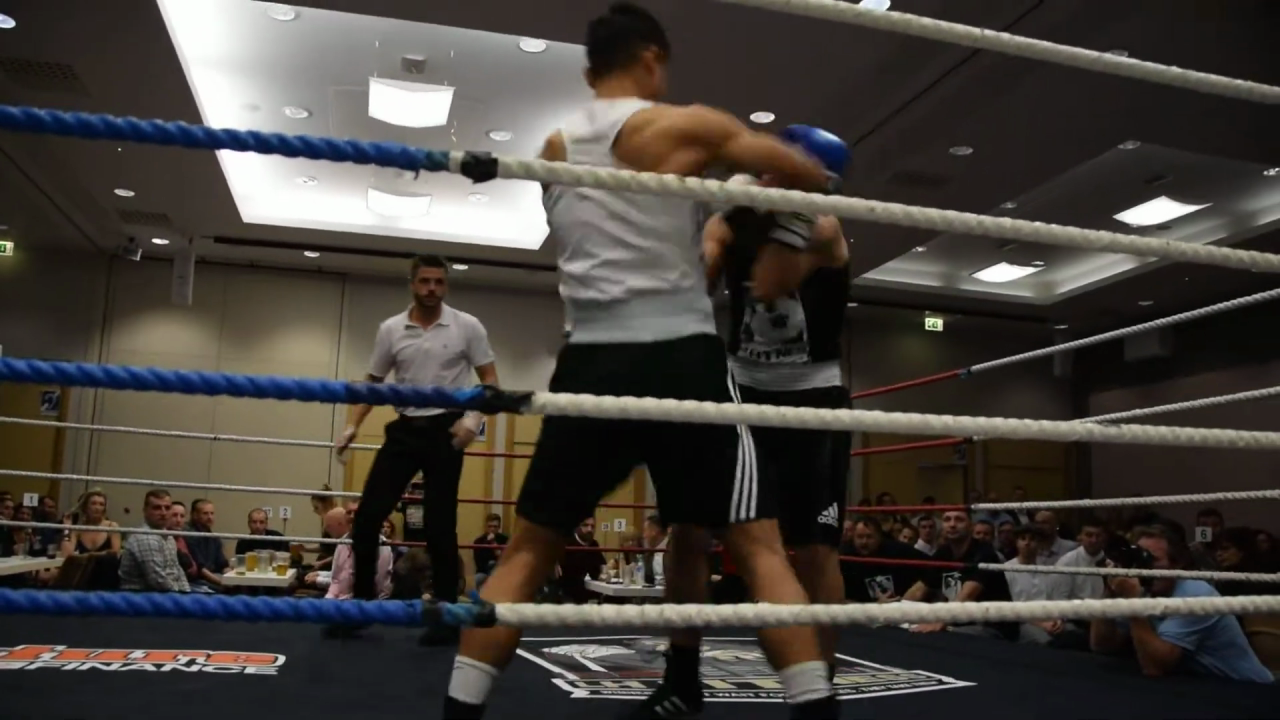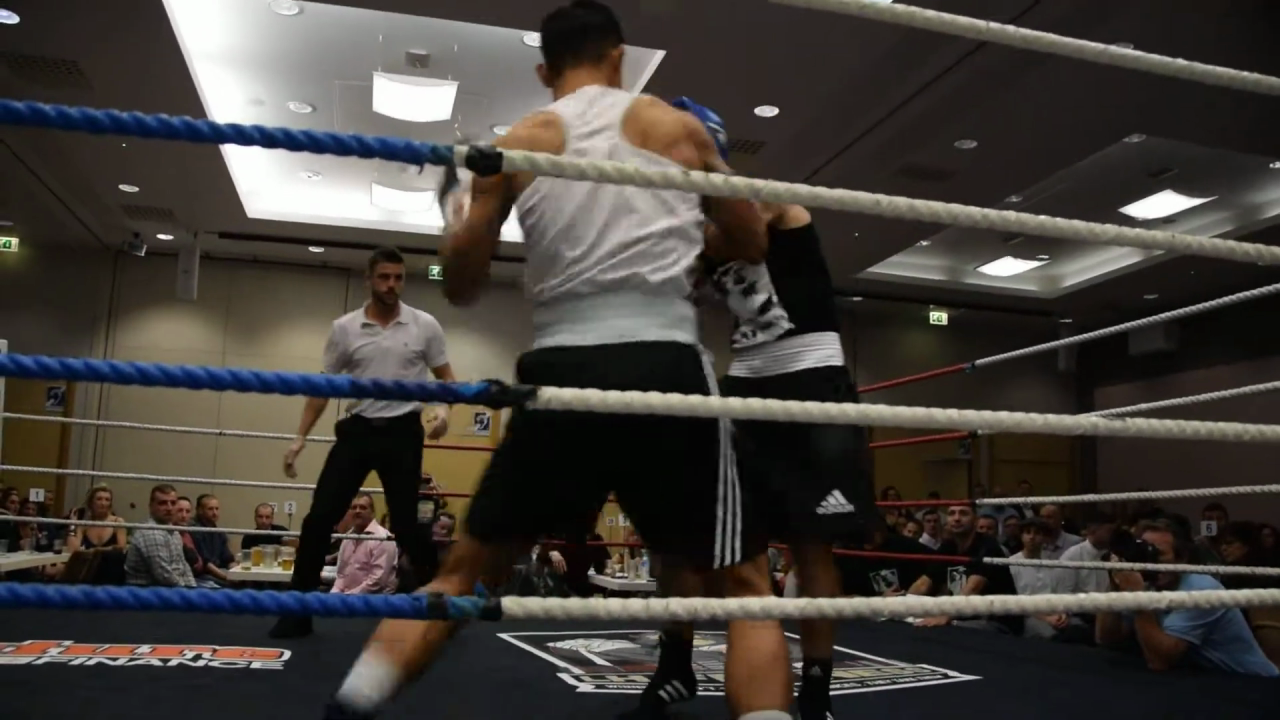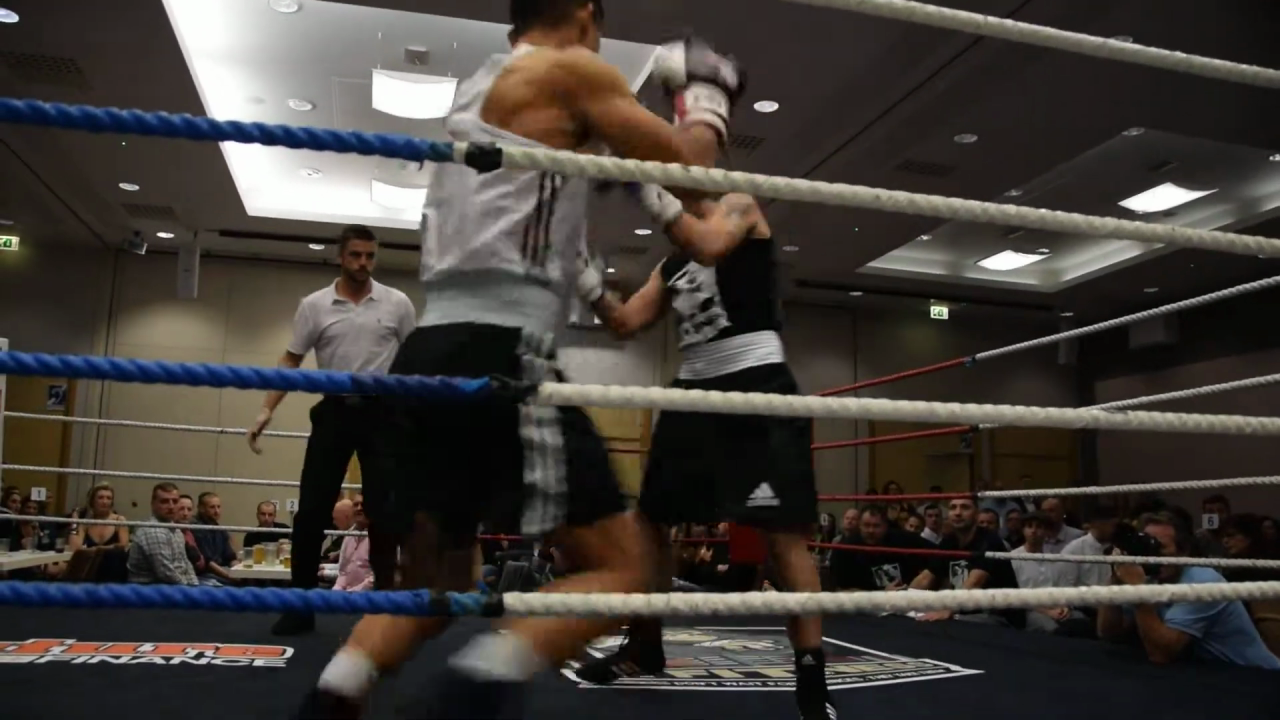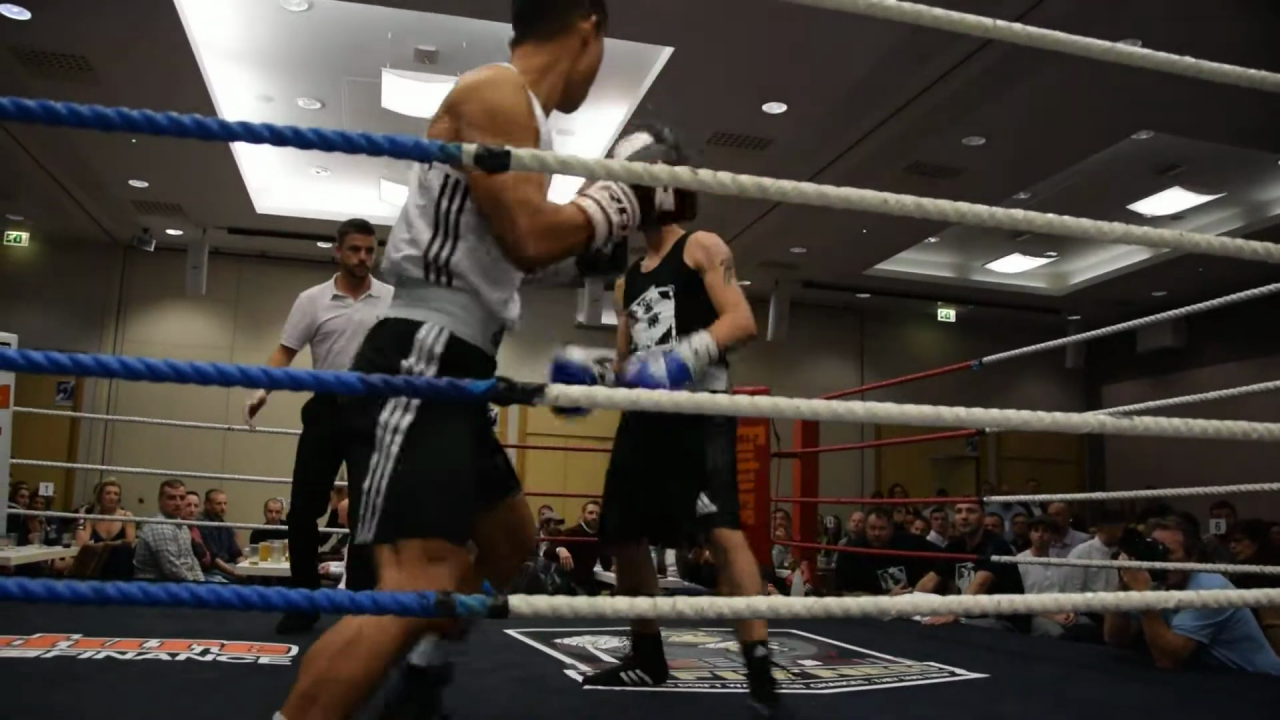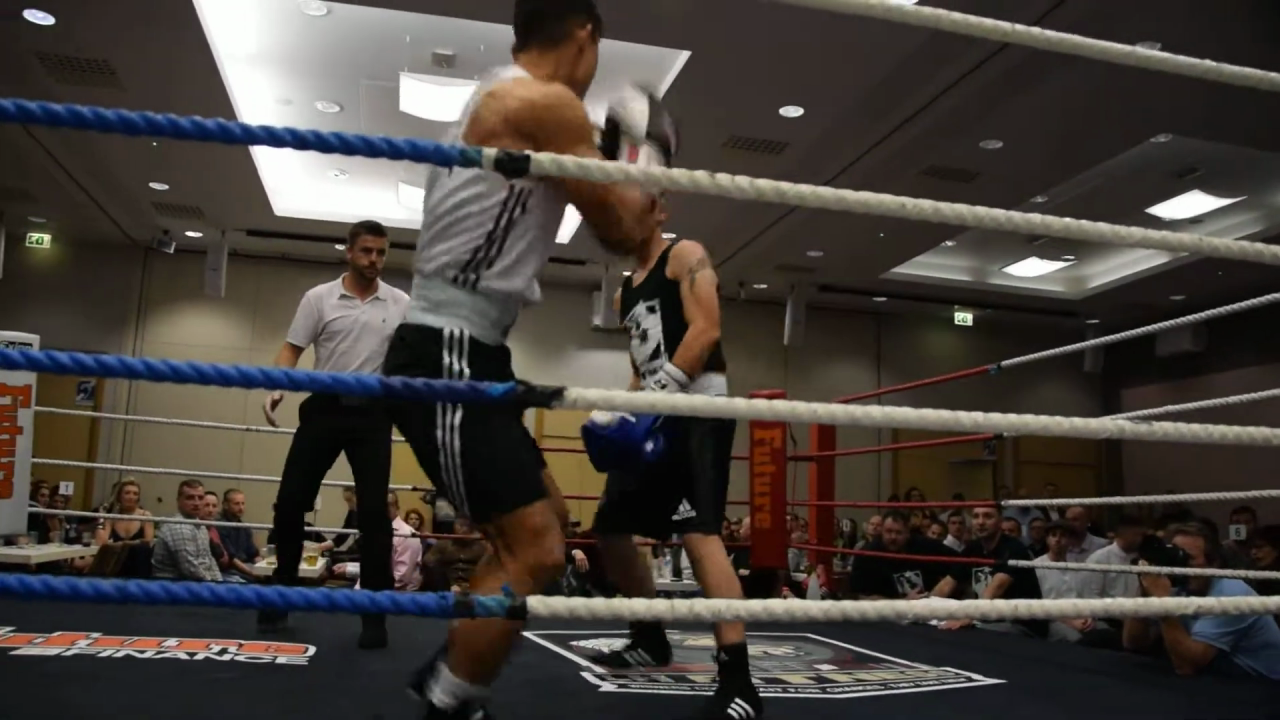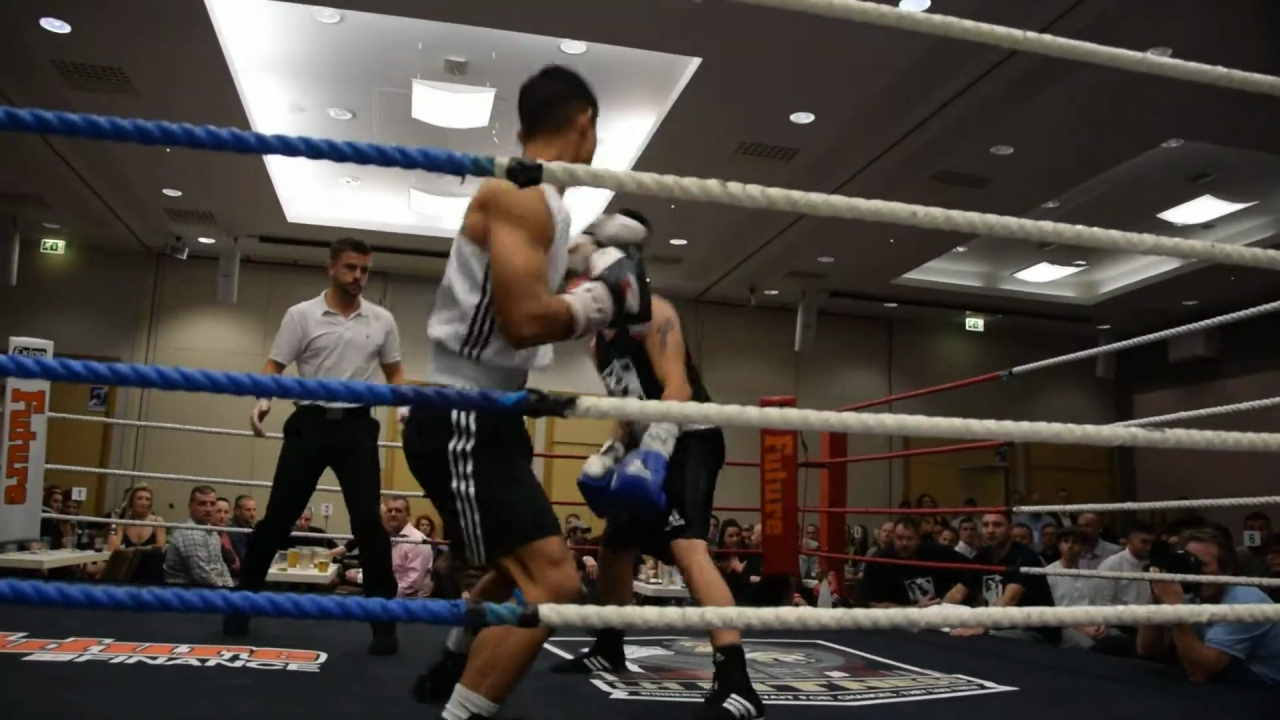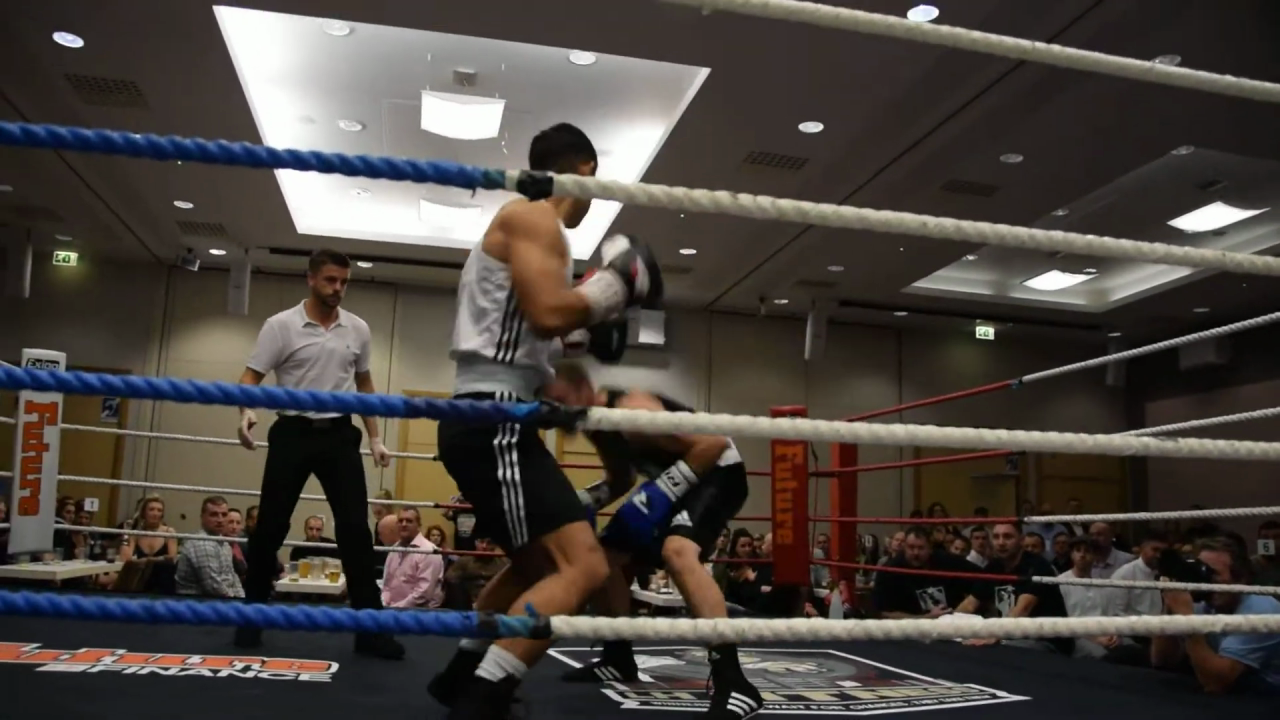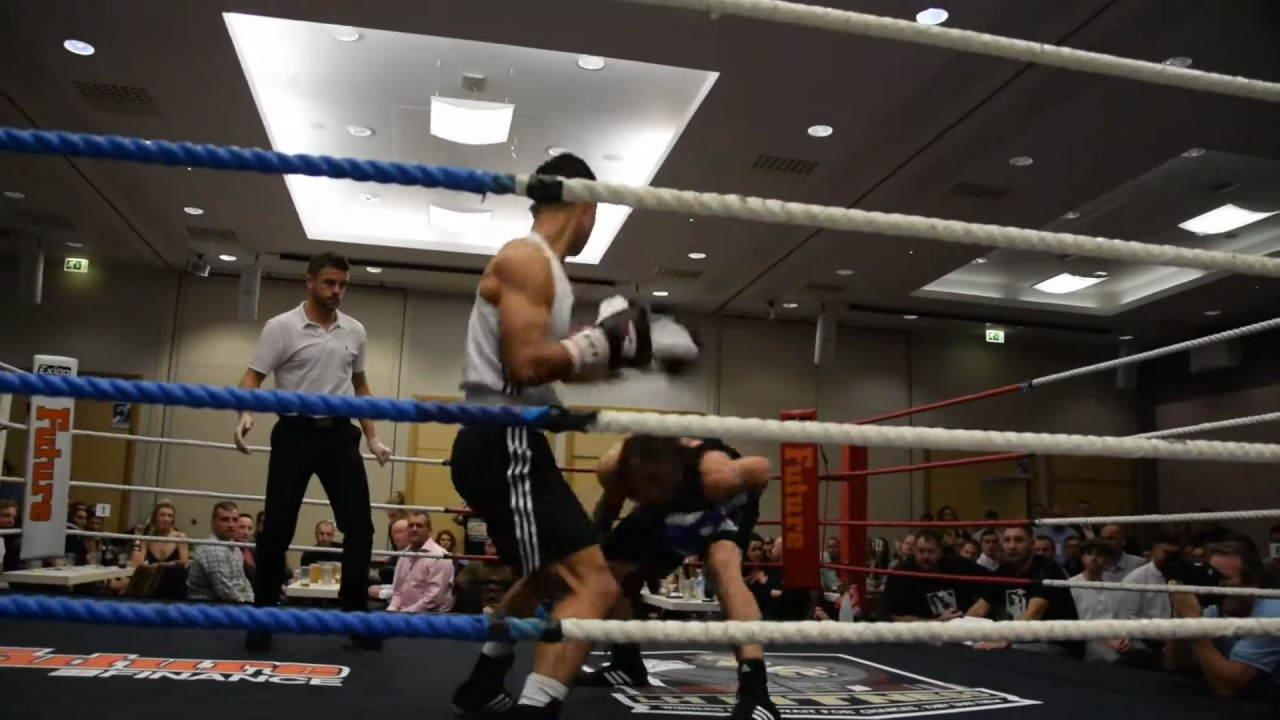
dt=0.2s
person 1, frame 1
left shoulder: (557, 147)
right shoulder: (682, 126)
right elbow: (811, 183)
left hip: (590, 369)
right hip: (680, 366)
left knee: (527, 555)
right knee: (761, 550)
person 1, frame 2
left shoulder: (516, 147)
right shoulder: (675, 126)
left elbow: (459, 285)
right elbow: (751, 241)
left wrist: (462, 205)
left hip: (559, 376)
right hip: (663, 376)
left knee: (460, 575)
right knee: (748, 589)
person 1, frame 3
left shoulder: (479, 94)
right shoulder: (569, 71)
right elbow: (690, 161)
right wrist: (706, 90)
left hip: (433, 362)
right hip: (504, 358)
left knee: (433, 581)
right knee: (619, 566)
person 1, frame 4
left shoulder: (513, 111)
right shoulder: (496, 93)
right elbow: (532, 241)
right wrist: (624, 196)
left hip: (447, 368)
right hip: (422, 359)
left knee: (511, 544)
right knee: (419, 588)
person 1, frame 5
left shoulder: (497, 103)
right shoulder: (545, 105)
right elbow: (624, 230)
left wrist: (594, 160)
right wrist: (643, 161)
left hip: (461, 356)
right hip: (448, 360)
left knee: (540, 533)
right knee: (532, 554)
person 1, frame 6
left shoulder: (520, 195)
right shoulder: (521, 194)
right elbow: (525, 320)
left wrist: (599, 244)
right wrist: (610, 295)
left hip: (484, 414)
right hip: (461, 418)
left knee: (524, 566)
right knee: (552, 581)
left ankle: (452, 667)
person 1, frame 7
left shoulder: (531, 227)
right shoulder: (530, 217)
right elbow: (549, 314)
left wrist: (607, 286)
right wrist: (617, 280)
left hip: (496, 423)
right hip: (492, 421)
left knee: (534, 561)
right knee: (582, 566)
person 1, frame 8
left shoulder: (542, 269)
right shoulder: (525, 258)
left elbow: (575, 363)
right elbow: (527, 367)
left wrist: (647, 343)
right wrist: (605, 337)
left hip: (500, 447)
right hip: (505, 445)
left knee: (546, 574)
right knee: (594, 587)
person 2, frame 1
left shoulder: (817, 221)
right shoulder: (727, 223)
left elbow: (787, 280)
left hip: (811, 398)
right hip: (745, 395)
left knee: (812, 546)
person 2, frame 2
left shoulder: (775, 200)
right shoulder: (710, 239)
left elbow: (727, 238)
left hip: (812, 381)
right hip: (747, 383)
left knee: (810, 540)
right ankle: (675, 667)
person 2, frame 3
left shoulder: (738, 208)
right shoulder: (668, 263)
left elbow: (707, 243)
right elbow: (627, 323)
left wrist: (652, 193)
right wrist: (584, 283)
left hip: (753, 380)
right hip: (692, 390)
left knee: (781, 530)
right knee: (651, 519)
right ankle: (643, 649)
person 2, frame 4
left shoulder: (702, 247)
right shoulder: (631, 276)
left elbow: (741, 322)
left wrist: (683, 362)
right wrist: (593, 370)
left hip: (695, 400)
right hip: (646, 408)
left knee: (721, 528)
right knee: (623, 540)
right ankle: (646, 659)
person 2, frame 5
left shoulder: (686, 256)
right shoulder: (626, 290)
left elbow: (706, 330)
left wrist: (659, 395)
right wrist: (615, 414)
left hip: (697, 408)
right hip: (654, 417)
left knee: (698, 533)
right knee: (613, 530)
right ankle: (649, 640)
person 2, frame 6
left shoulder: (650, 313)
right shoulder: (600, 340)
left elbow: (679, 389)
left wrist: (650, 453)
right wrist: (608, 459)
left hip: (690, 441)
right hip: (648, 450)
left knee: (686, 546)
right knee: (617, 549)
left ankle: (735, 684)
right ankle: (609, 647)
person 2, frame 7
left shoulder: (631, 412)
right shoulder: (593, 424)
left elbow: (713, 442)
right elbow: (617, 473)
left wrist: (667, 487)
right wrist: (589, 499)
left hip: (715, 473)
left knee: (677, 552)
right knee: (609, 557)
left ankle: (733, 685)
right ankle: (618, 659)
person 2, frame 8
left shoulder: (716, 473)
right shoulder: (613, 467)
left elbow: (761, 467)
right elbow: (609, 507)
left wrist: (708, 516)
left hip: (723, 504)
left knee: (723, 562)
right knee: (609, 569)
right ankle: (628, 665)
person 3, frame 1
left shoulder: (468, 326)
right shoulder: (390, 329)
left elbow: (491, 379)
right elbow: (372, 381)
left wrist: (474, 416)
right wrist: (353, 426)
left hip: (447, 432)
right hip: (405, 429)
left knee: (437, 527)
right knee: (368, 515)
right ankle: (360, 606)
person 3, frame 2
left shoulder: (425, 326)
right shoulder: (344, 328)
left elbow: (446, 378)
left wrist: (443, 410)
right wrist: (300, 438)
left hip: (402, 432)
right hip: (357, 431)
left knee: (406, 525)
right knee: (319, 519)
right ankle: (300, 611)
person 3, frame 3
left shoulder: (397, 303)
right shoulder: (314, 305)
right elbow: (291, 360)
right wrist: (268, 409)
left hip: (379, 411)
right hip: (333, 411)
left knee: (380, 507)
right knee: (311, 511)
right ankle: (301, 605)
person 3, frame 4
left shoulder: (393, 300)
right shoulder: (311, 300)
right elbow: (285, 352)
right wrist: (262, 391)
right hip: (324, 410)
right knee: (303, 509)
person 3, frame 5
left shoulder: (400, 303)
right shoulder: (318, 298)
right elbow: (291, 349)
right wrist: (276, 386)
left hip: (371, 413)
right hip: (324, 409)
left knee: (373, 513)
right knee: (290, 503)
left ankle: (375, 614)
right ankle: (283, 589)
person 3, frame 6
left shoulder: (382, 321)
right shoulder: (301, 316)
left elbow: (394, 374)
right elbow: (273, 367)
right wrist: (262, 400)
left hip: (357, 428)
right hip: (309, 425)
left knee: (370, 524)
right knee: (277, 519)
left ankle: (383, 622)
person 3, frame 7
left shoulder: (358, 329)
right shoulder: (280, 326)
right elbow: (251, 376)
left wrist: (375, 437)
right wrist: (247, 410)
left hip: (339, 435)
right hip: (292, 434)
left knee: (356, 531)
right knee: (269, 528)
left ankle: (371, 627)
person 3, frame 8
left shoulder: (355, 332)
right shoulder: (281, 327)
right elbow: (253, 378)
left wrist: (372, 436)
right wrist: (246, 415)
left hip: (340, 435)
right hip: (295, 434)
left knee: (360, 526)
right knee: (277, 529)
left ankle: (354, 617)
